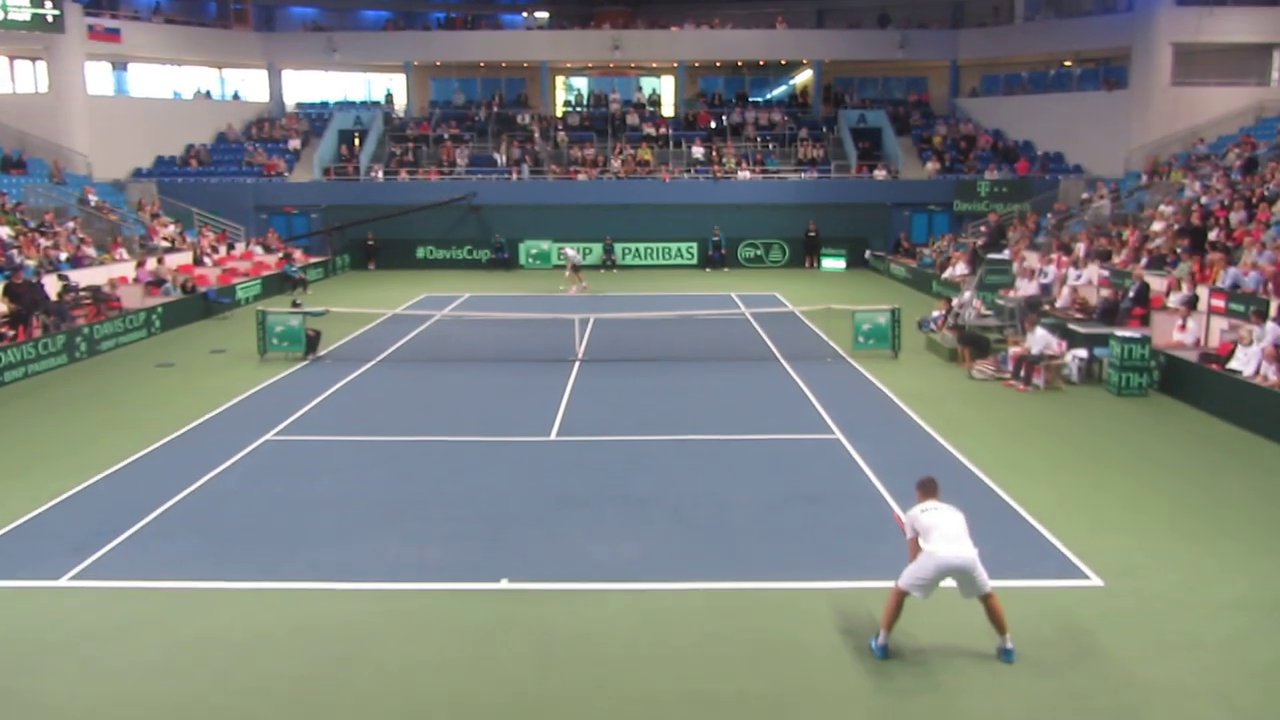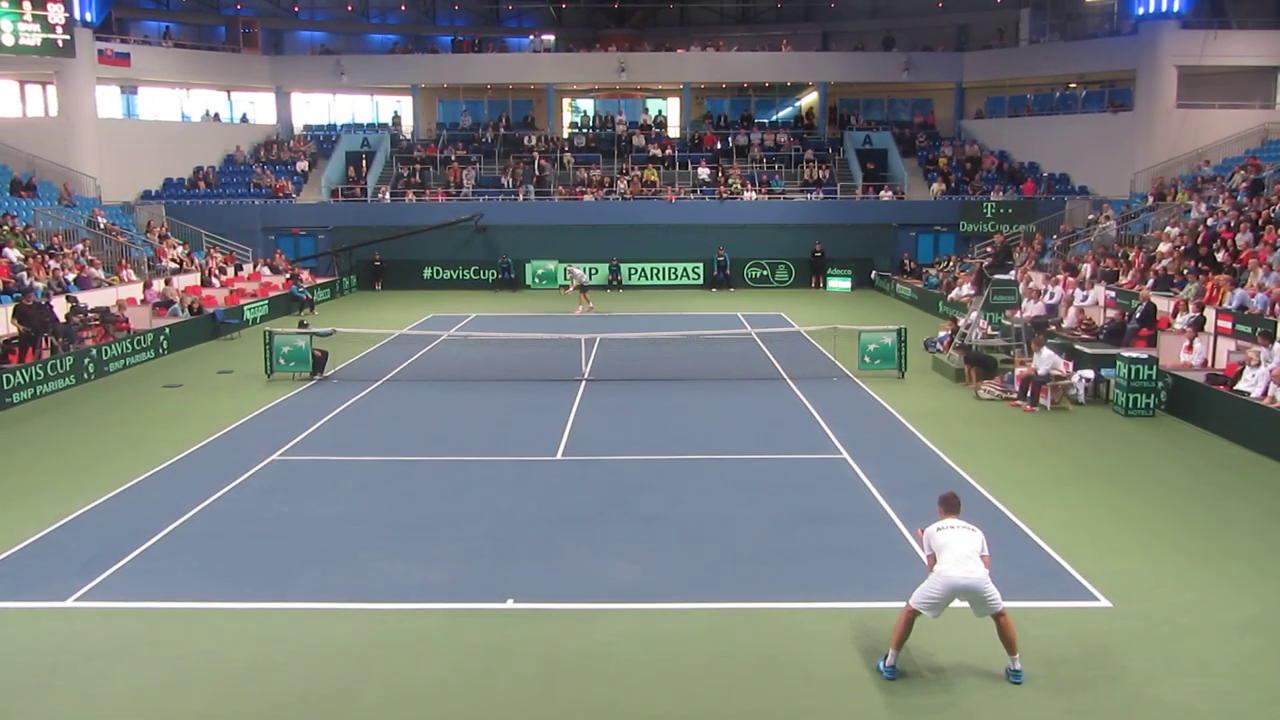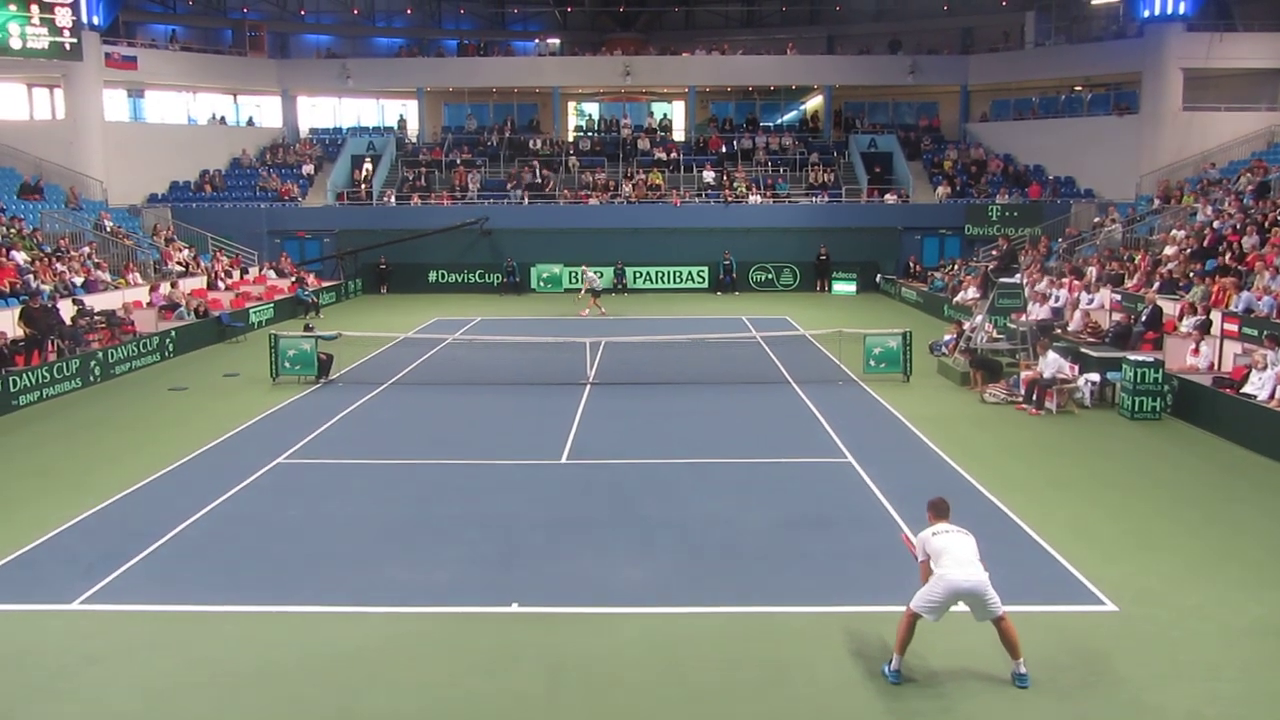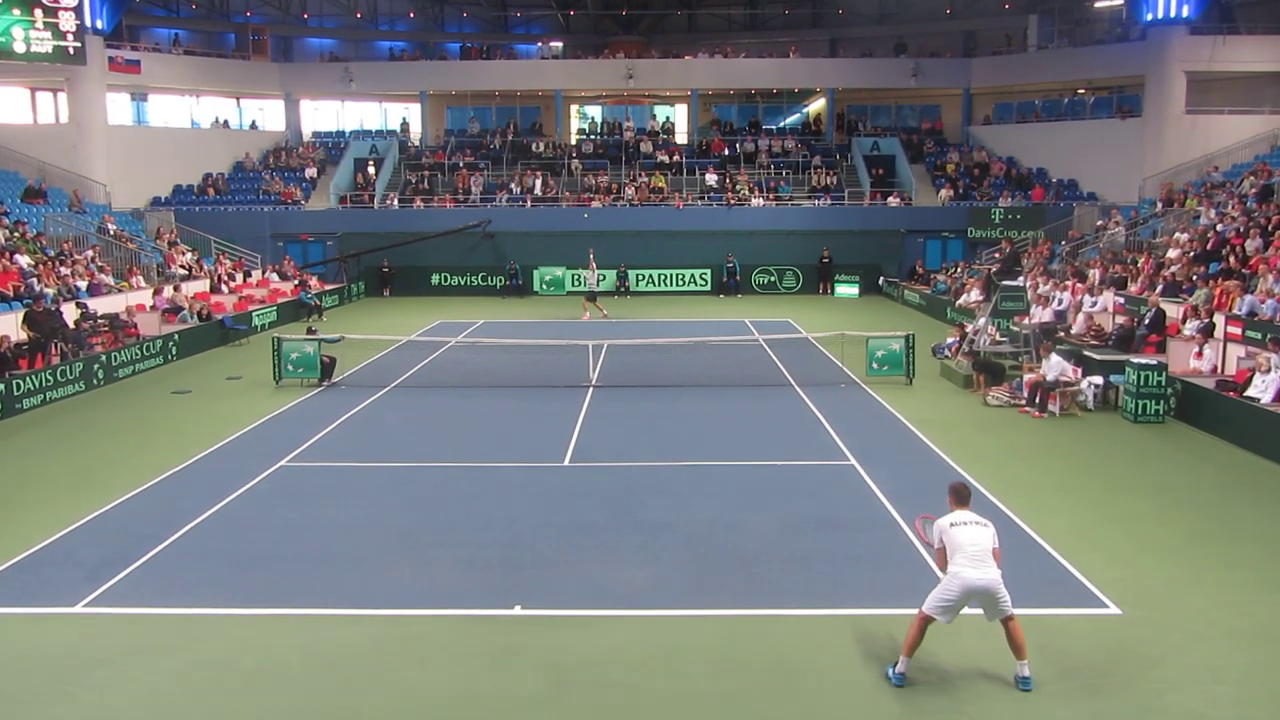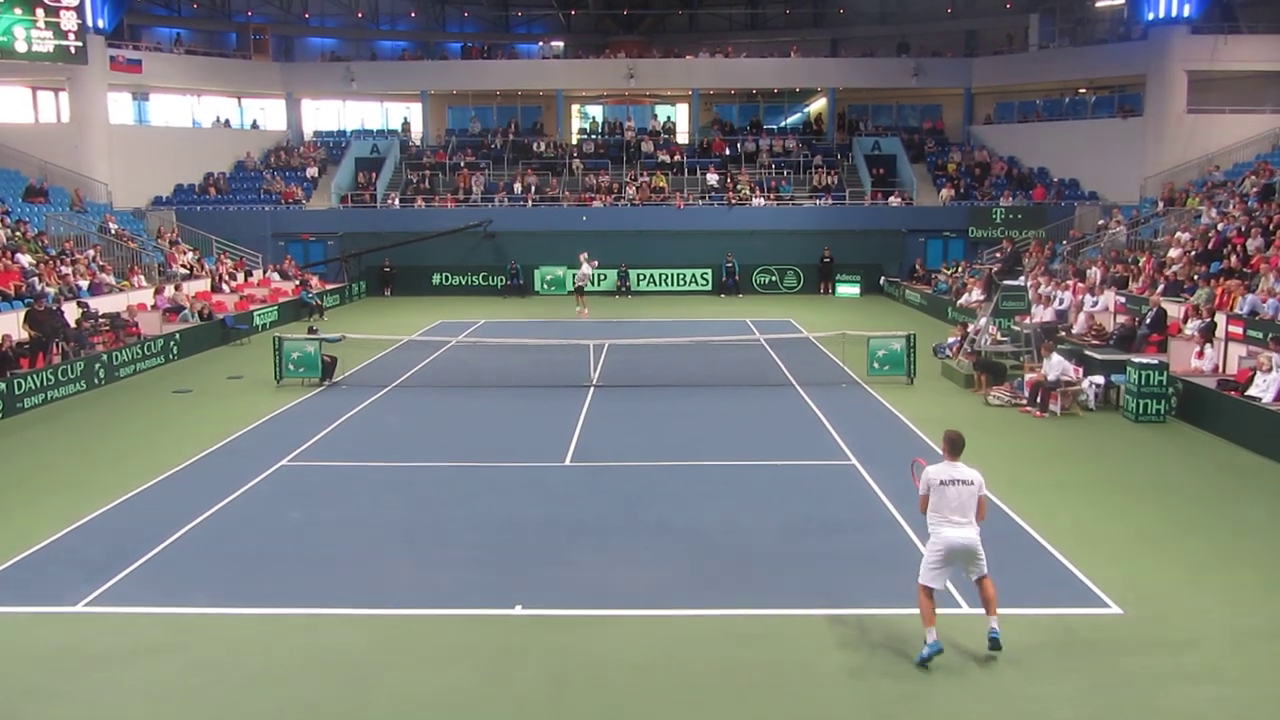
dt=0.7s
person 1, frame 1
left shoulder: (913, 513)
right shoulder: (956, 512)
left elbow: (914, 555)
left hip: (936, 556)
right hip: (967, 557)
left knee: (899, 592)
right knee: (987, 596)
left ankle: (881, 643)
right ankle: (1006, 646)
person 1, frame 2
left shoulder: (931, 530)
right shoulder: (976, 531)
left elbow: (931, 570)
left hip: (945, 577)
right hip: (978, 578)
left knee: (910, 612)
right knee: (1000, 615)
left ankle: (890, 664)
right ankle: (1015, 667)
person 1, frame 3
left shoulder: (924, 535)
right shoulder: (967, 534)
left elbow: (926, 579)
left hip: (947, 580)
right hip: (978, 580)
left knee: (910, 615)
right knee: (1001, 619)
left ankle: (894, 668)
right ankle: (1020, 672)
person 1, frame 4
left shoulder: (942, 522)
right shoulder: (987, 524)
left elbow: (942, 565)
left hip: (960, 578)
right hip: (991, 578)
left knee: (922, 619)
right knee: (1009, 619)
left ankle: (899, 672)
right ankle: (1024, 674)
person 1, frame 5
left shoulder: (931, 472)
right shoulder: (975, 476)
left elbow: (923, 508)
right elbow: (981, 516)
left hip: (942, 539)
right hip: (970, 537)
left knee: (925, 590)
right knee: (984, 579)
left ankle: (931, 642)
right ankle: (993, 629)
